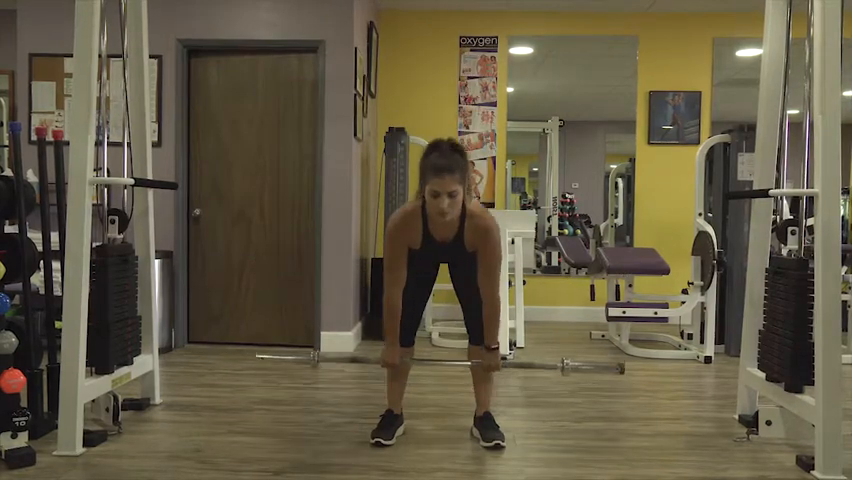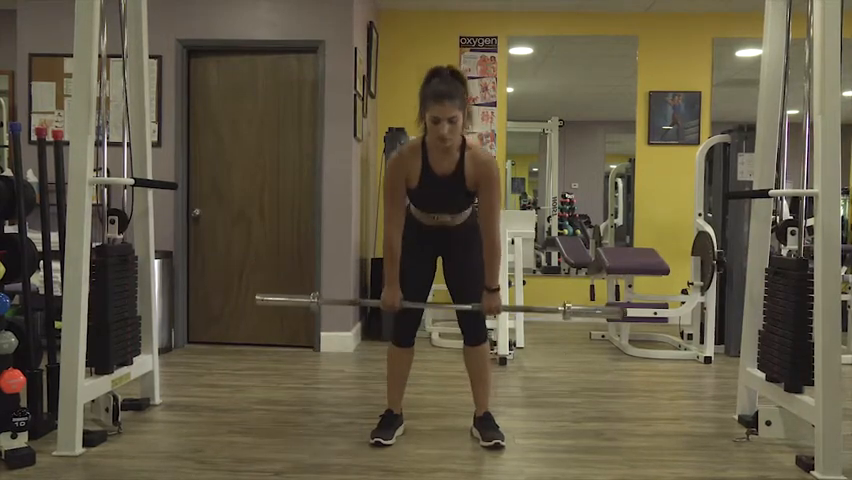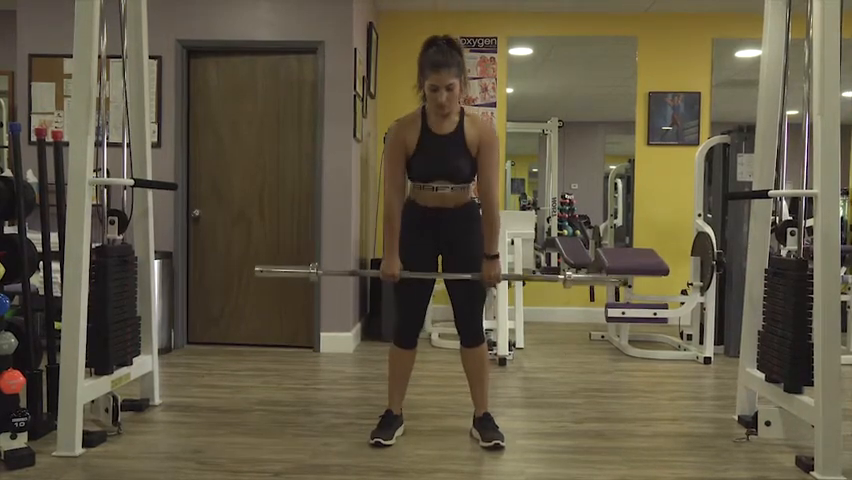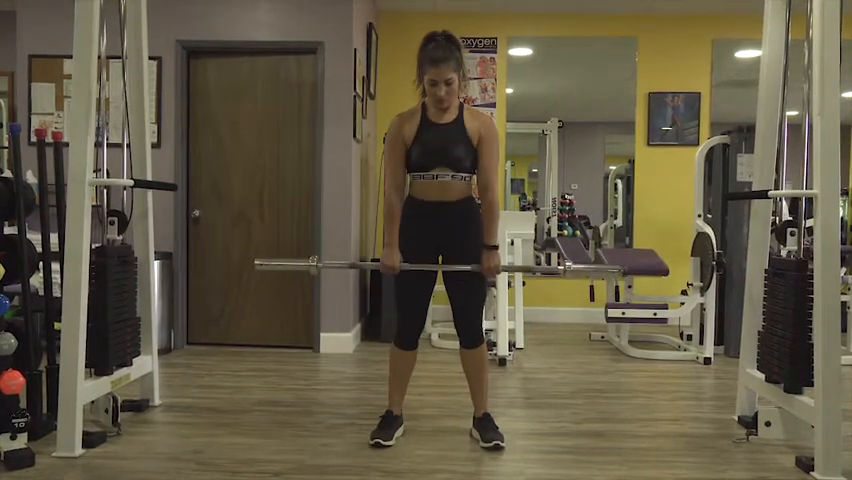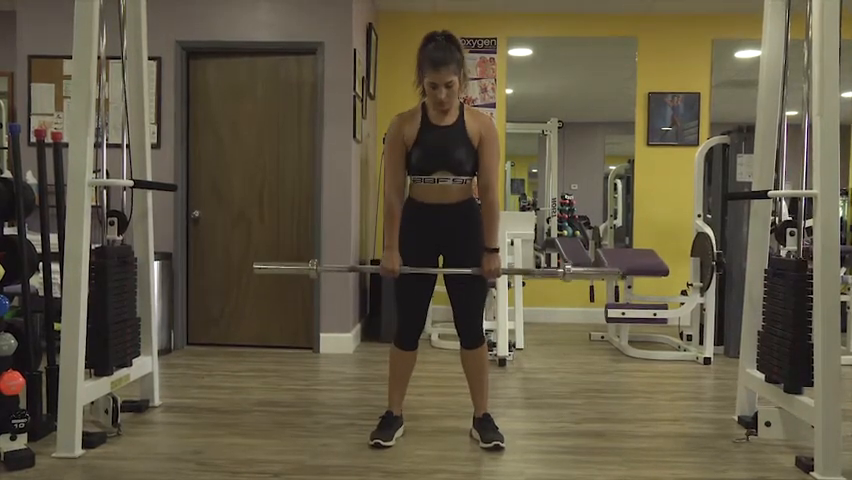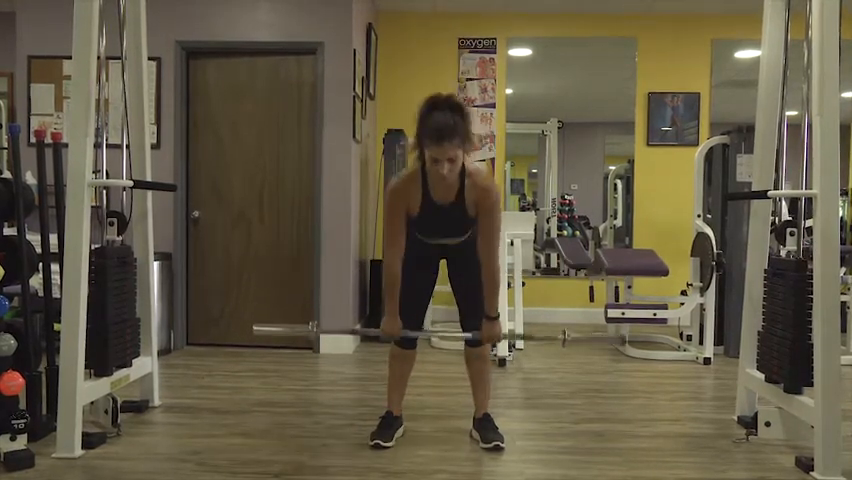
dt=0.4s
person 1, frame 1
left shoulder: (483, 224)
right shoulder: (402, 222)
left elbow: (490, 294)
right elbow: (393, 291)
left wrist: (492, 346)
right wrist: (390, 345)
left hip: (465, 258)
right hip: (421, 258)
left knee: (478, 329)
right knee: (405, 329)
left ankle: (483, 416)
right ankle: (393, 414)
person 1, frame 2
left shoulder: (482, 163)
right shoulder: (403, 160)
left elbow: (490, 231)
right elbow: (393, 227)
left wrist: (491, 289)
right wrist: (391, 285)
left hip: (463, 237)
right hip: (417, 237)
left knee: (474, 326)
right knee: (404, 326)
left ankle: (482, 416)
right ankle: (393, 414)
person 1, frame 3
left shoulder: (481, 132)
right shoulder: (403, 130)
left elbow: (490, 198)
right elbow: (393, 196)
left wrist: (491, 255)
right wrist: (390, 254)
left hip: (463, 227)
right hip: (416, 227)
left knee: (471, 326)
right knee: (407, 325)
left ankle: (482, 416)
right ankle: (393, 414)
person 1, frame 4
left shoulder: (480, 124)
right shoulder: (403, 124)
left elbow: (489, 189)
right elbow: (393, 189)
left wrist: (491, 246)
right wrist: (390, 245)
left hip: (463, 224)
right hip: (416, 224)
left knee: (470, 326)
right knee: (408, 325)
left ankle: (482, 416)
right ankle: (393, 414)
person 1, frame 5
left shoulder: (481, 125)
right shoulder: (403, 125)
left elbow: (490, 191)
right elbow: (392, 191)
left wrist: (491, 249)
right wrist: (390, 248)
left hip: (465, 227)
right hip: (416, 226)
left knee: (471, 328)
right knee: (408, 326)
left ankle: (482, 417)
right ankle: (393, 415)
person 1, frame 6
left shoulder: (484, 188)
right shoulder: (401, 188)
left elbow: (489, 258)
right elbow: (393, 256)
left wrist: (491, 317)
right wrist: (391, 313)
left hip: (466, 250)
right hip: (419, 250)
left knee: (476, 331)
right knee: (405, 329)
left ankle: (482, 417)
right ankle: (393, 415)
